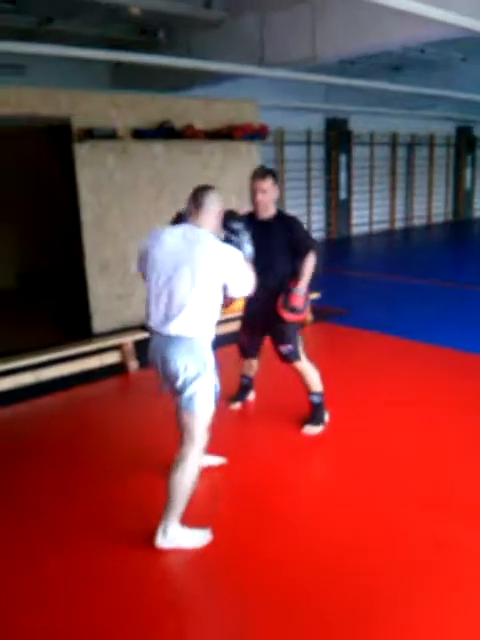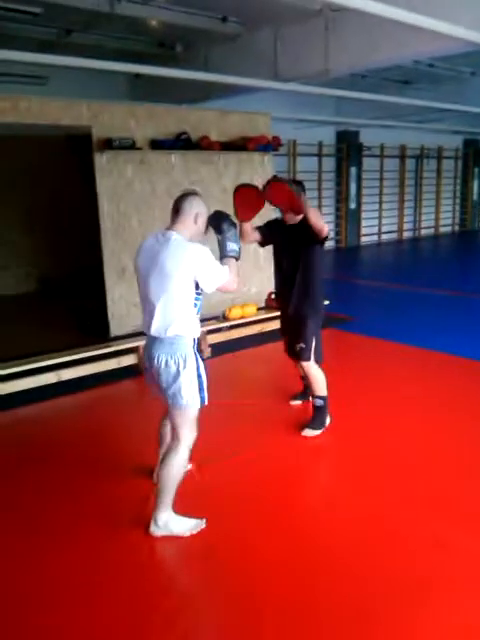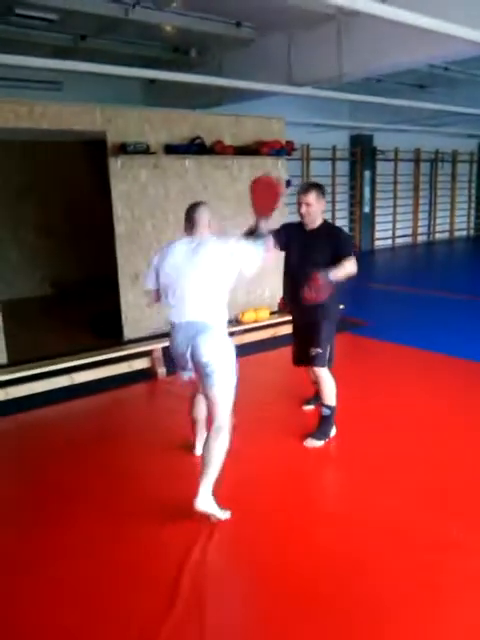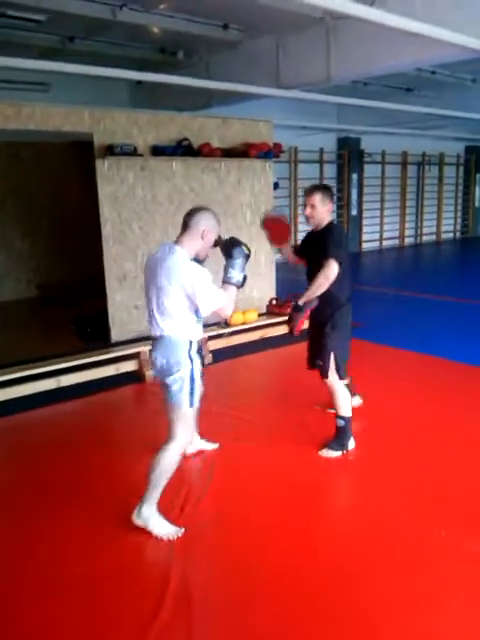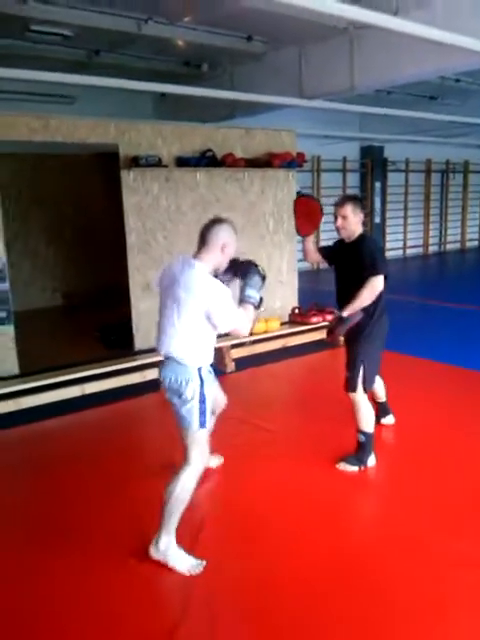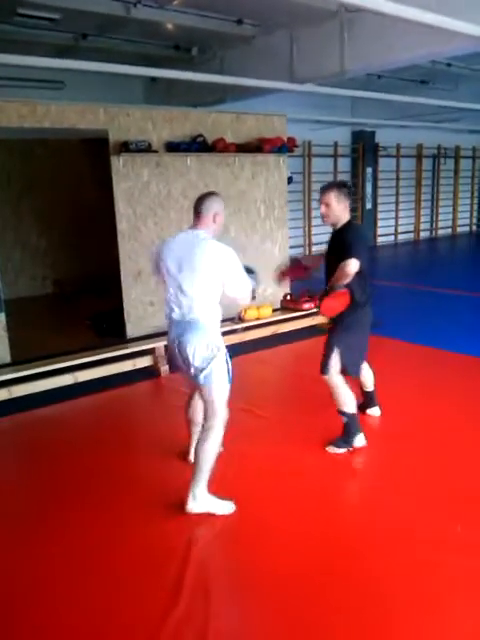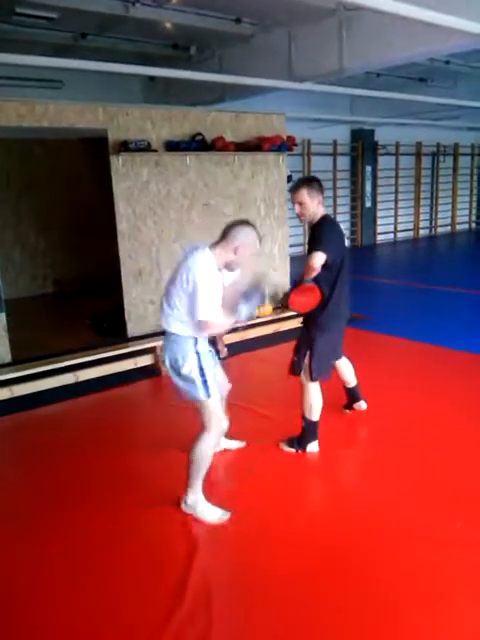
dt=0.5s
person 1, frame 1
left shoulder: (157, 239)
right shoulder: (224, 254)
right elbow: (247, 288)
right wrist: (244, 248)
left hip: (159, 343)
right hip: (192, 350)
left knee: (187, 402)
right knee: (196, 440)
left ankle: (190, 459)
right ankle: (169, 529)
person 1, frame 2
left shoulder: (148, 245)
right shoulder: (193, 254)
right elbow: (230, 283)
right wrist: (230, 242)
left hip: (155, 345)
right hip: (177, 350)
left knee: (174, 412)
right knee: (185, 437)
left ankle: (164, 464)
right ankle: (163, 517)
person 1, frame 3
left shoulder: (165, 255)
right shoulder: (218, 248)
left elbow: (153, 297)
right elbow: (266, 252)
right wrist: (257, 243)
left hip: (180, 336)
right hip: (210, 338)
left knee: (203, 388)
right knee: (222, 420)
left ankle: (200, 441)
right ankle: (205, 495)
person 1, frame 4
left shoulder: (160, 255)
right shoulder: (190, 271)
right elbow: (224, 310)
left wrist: (198, 259)
right wrist: (235, 267)
left hip: (166, 345)
right hip: (178, 350)
left knee: (194, 391)
right knee: (178, 435)
left ankle: (193, 441)
right ankle: (146, 510)
person 1, frame 5
left shoulder: (175, 268)
right shoulder: (208, 287)
right elbow: (242, 327)
left wrist: (222, 276)
right wrist: (251, 286)
left hip: (184, 364)
right hip: (189, 372)
left knee: (218, 404)
right knee: (195, 460)
left ankle: (199, 456)
right ankle: (164, 543)
person 1, frame 6
left shoulder: (170, 244)
right shoulder: (220, 252)
right elbow: (242, 298)
right wrist: (248, 280)
left hip: (176, 331)
right hip: (202, 335)
left knee: (198, 391)
right knee: (217, 415)
left ankle: (196, 447)
right ankle: (198, 495)
person 1, frame 7
left shoulder: (202, 257)
right shoulder: (205, 273)
right elbow: (210, 325)
left wrist: (243, 280)
left hip: (190, 344)
right hip: (186, 349)
left knee: (221, 387)
right knee: (217, 424)
left ankle: (216, 442)
right ankle: (193, 498)
person 2, frame 1
left shoulder: (289, 224)
right shoulder: (244, 224)
left elbow: (309, 255)
left wrist: (301, 286)
left hip: (281, 302)
right hip: (255, 301)
left knee: (296, 358)
right knee: (249, 350)
left ankle: (319, 410)
right ankle: (246, 387)
person 2, frame 2
left shoulder: (310, 228)
right shoulder: (276, 227)
left elbow: (324, 229)
right elbow: (248, 237)
left wrist: (302, 207)
right wrist: (244, 216)
left hip: (308, 304)
right hip: (287, 303)
left knee: (307, 359)
right knee: (296, 355)
left ankle: (322, 412)
right ankle: (308, 389)
person 2, frame 3
left shoulder: (335, 235)
right shoulder: (291, 231)
left elbow: (351, 266)
left wrist: (330, 275)
right wrist: (259, 225)
left hip: (322, 311)
right hip: (299, 308)
left knee: (320, 366)
right knee: (306, 360)
left ankle: (328, 424)
right ankle: (320, 393)
person 2, frame 4
left shoulder: (334, 234)
right shoulder: (314, 235)
left elbow: (330, 271)
right elbow: (298, 257)
left wrist: (301, 302)
right wrist: (282, 243)
left hip: (334, 314)
right hip: (322, 312)
left knee: (331, 376)
right knee: (331, 366)
left ankle: (344, 437)
right ankle: (349, 396)
person 2, frame 5
left shoulder: (369, 247)
right shoulder: (341, 247)
left elbow: (376, 284)
right elbow: (312, 257)
left wrist: (344, 314)
right wrist: (307, 233)
left hip: (368, 325)
right hip: (358, 324)
left knee: (356, 390)
right knee: (368, 374)
left ankle: (365, 453)
right ankle: (384, 413)
person 2, frame 6
left shoulder: (352, 234)
right shoulder: (340, 233)
left elbow: (350, 268)
right elbow: (330, 260)
left wrist: (329, 288)
left hip: (352, 314)
right hip: (355, 310)
left knee: (331, 373)
right knee: (356, 360)
left ankle: (353, 433)
right ankle: (370, 404)
person 2, frame 7
left shoulder: (325, 229)
right shoulder: (326, 227)
left elbow: (314, 263)
left wrist: (300, 285)
left hip: (324, 314)
right hip: (333, 309)
left knee: (308, 375)
right knee: (335, 356)
left ankle: (308, 439)
right ankle: (356, 399)
